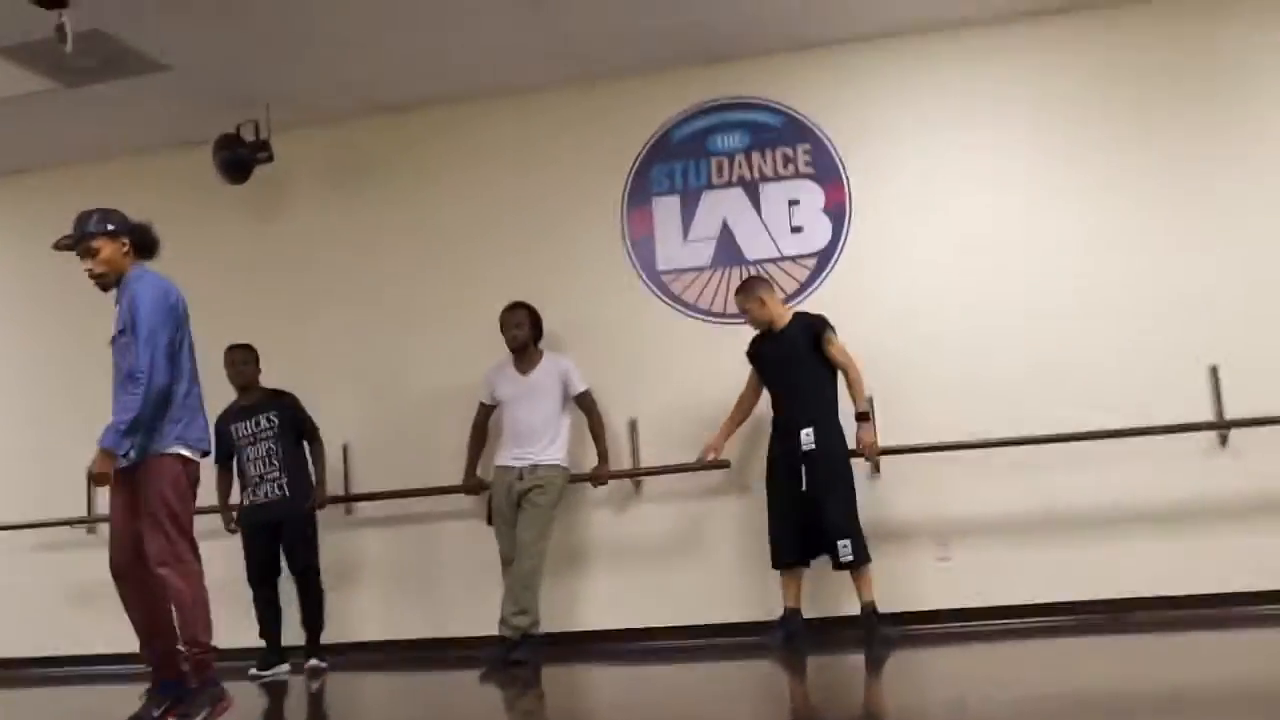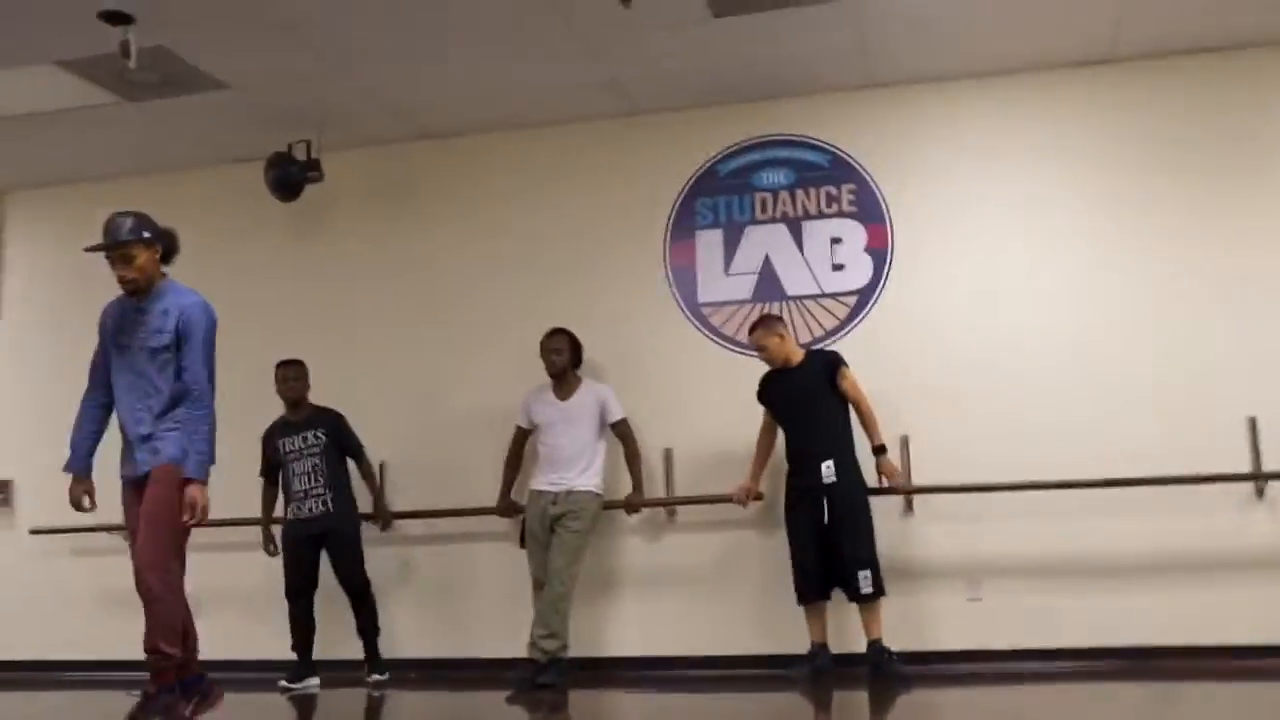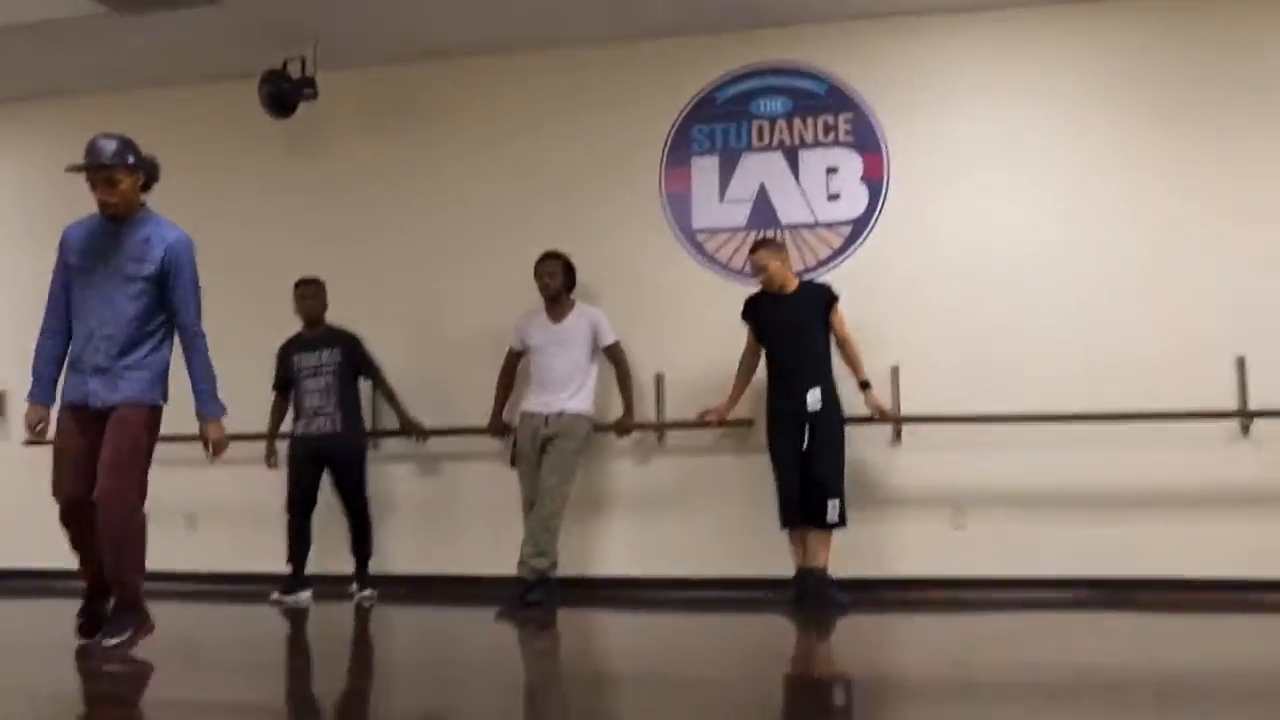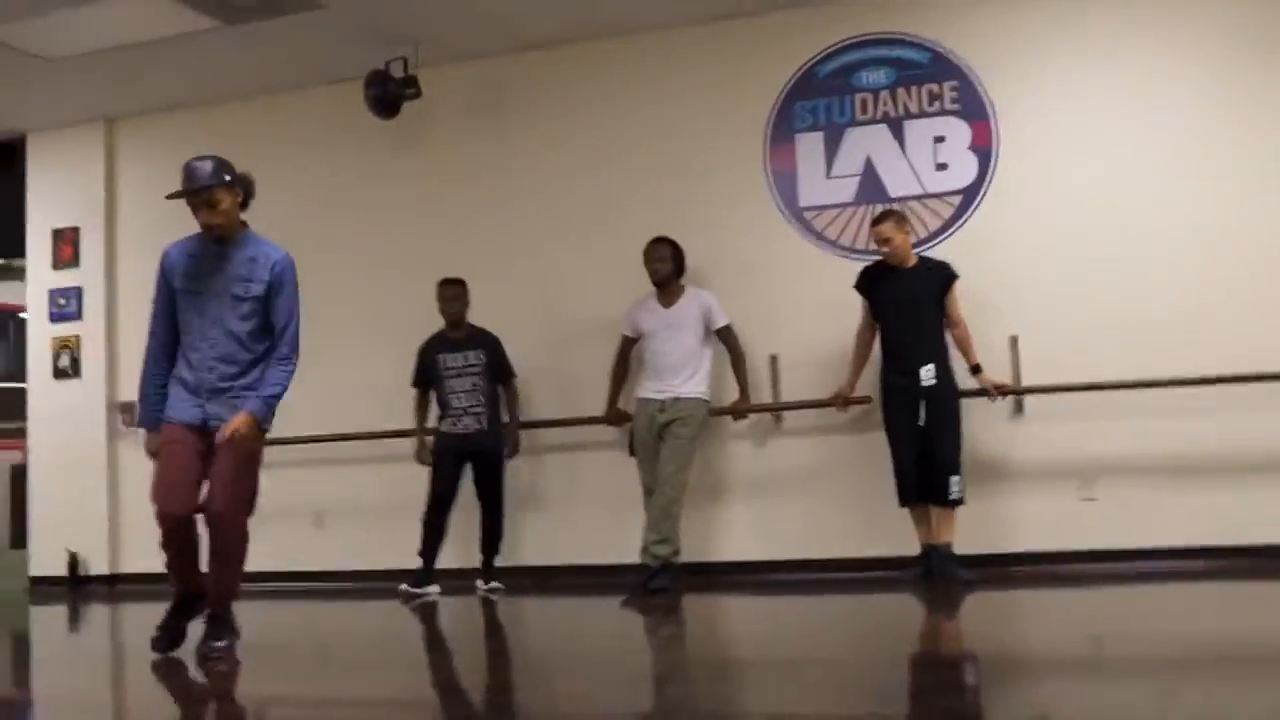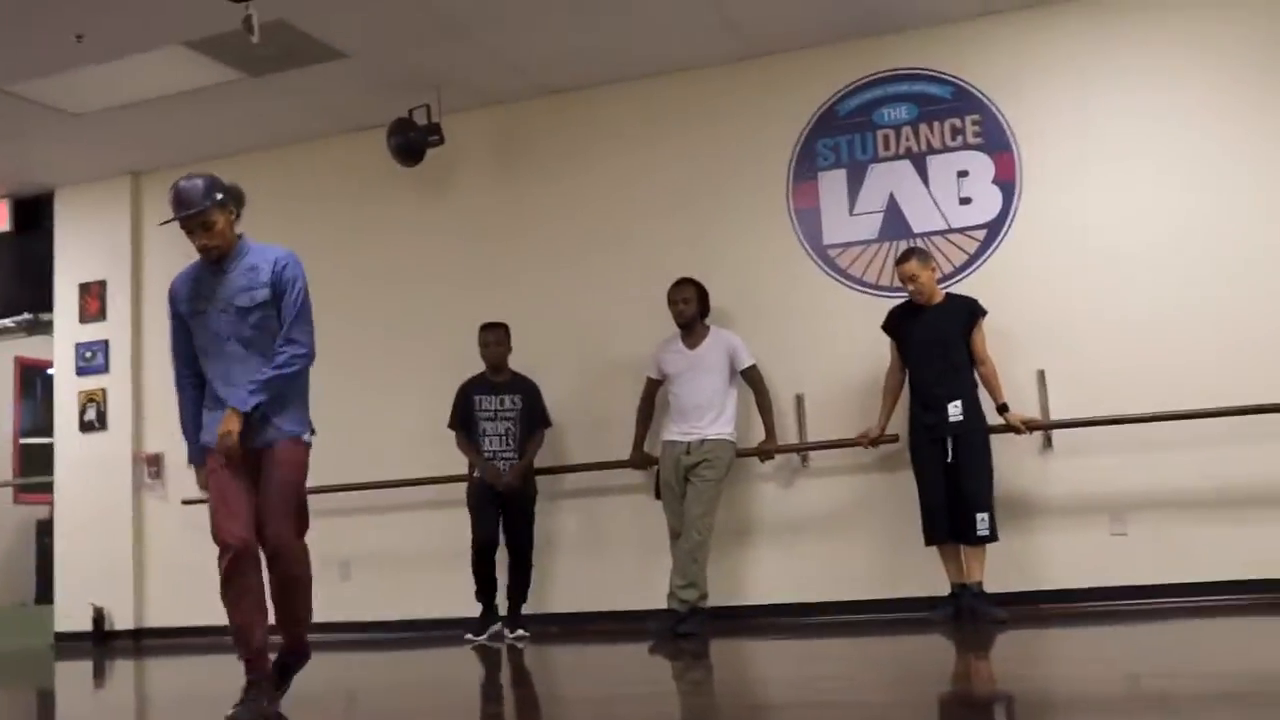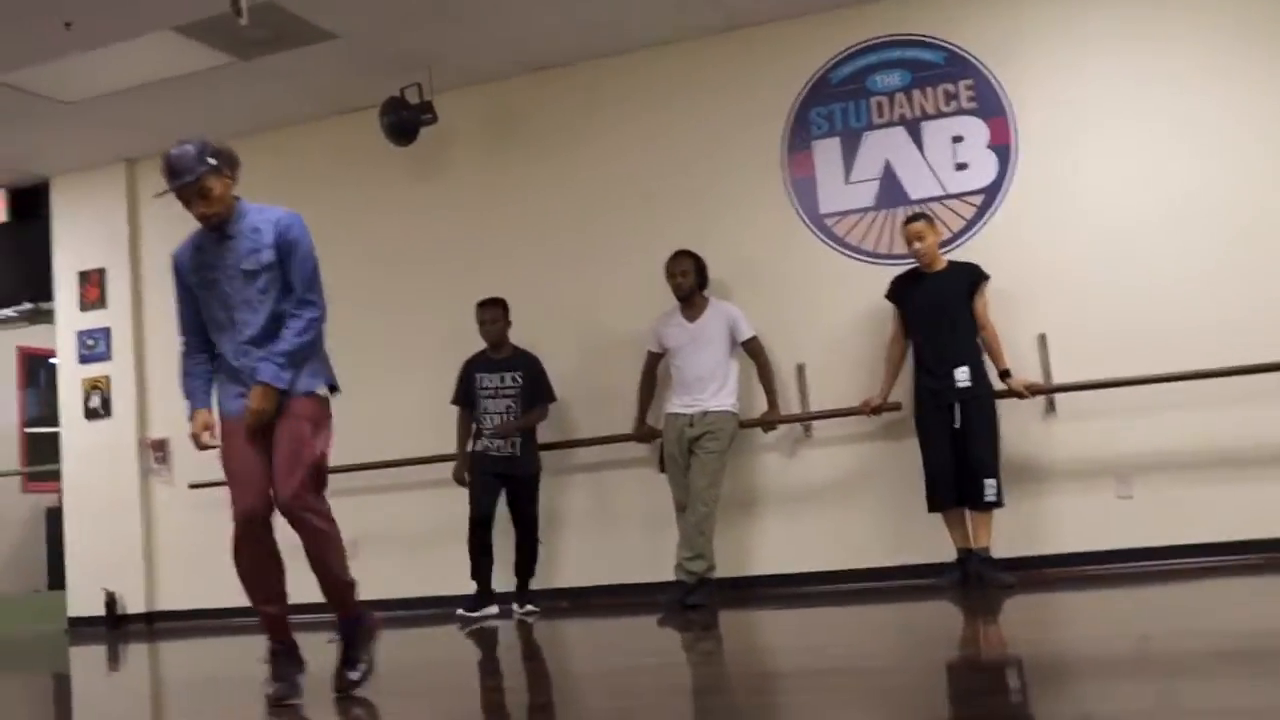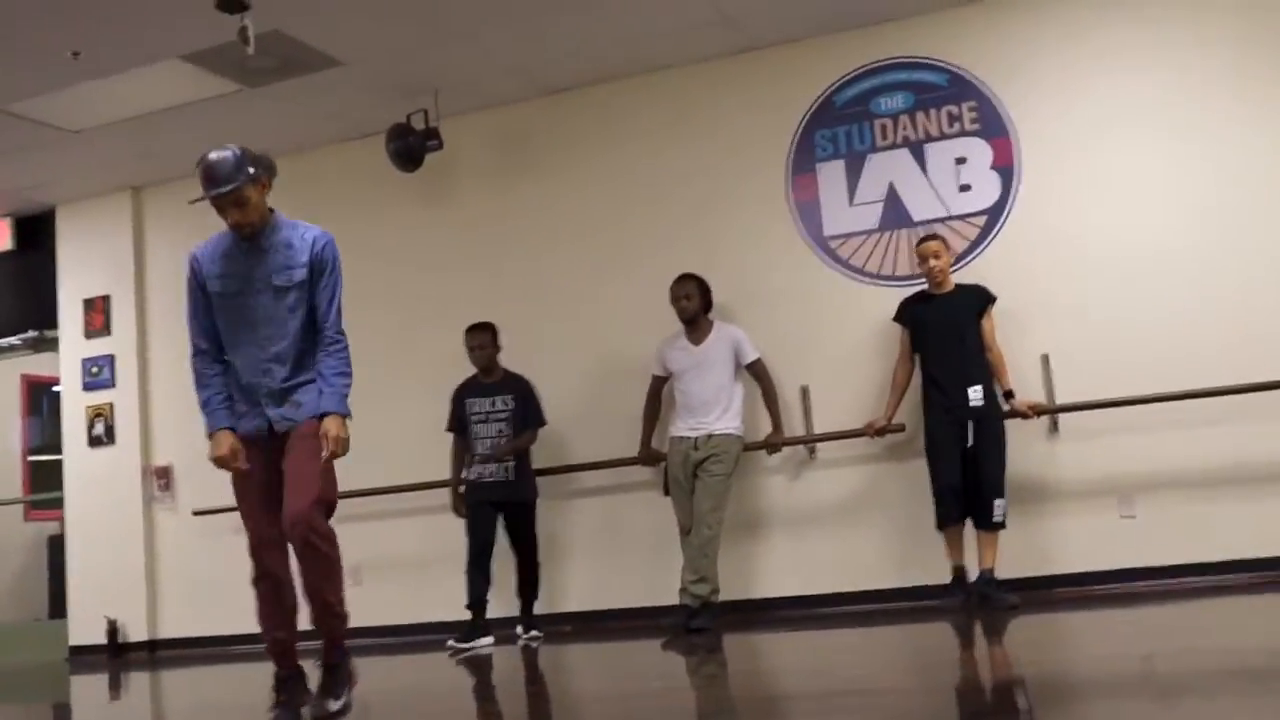
dt=0.3s
person 1, frame 1
left shoulder: (149, 292)
right shoulder: (134, 298)
left elbow: (154, 379)
left wrist: (111, 444)
left hip: (165, 444)
right hip: (140, 450)
left knee: (169, 556)
right knee: (127, 563)
left ankle: (202, 679)
right ankle: (168, 678)
person 1, frame 2
left shoulder: (190, 309)
right shoulder: (113, 315)
left elbow: (199, 397)
right elbow: (97, 395)
left wrist: (200, 477)
right wrist: (78, 465)
left hip: (176, 458)
right hip: (137, 461)
left knee: (156, 568)
right knee: (151, 572)
person 1, frame 3
left shoulder: (170, 244)
right shoulder: (75, 238)
left elbow: (191, 332)
right elbow: (56, 323)
left wrist: (210, 410)
right wrist: (40, 394)
left hip: (135, 392)
right hip: (80, 392)
left knee: (118, 498)
right knee: (71, 497)
left ankle: (131, 608)
right ankle: (98, 592)
person 1, frame 4
left shoulder: (273, 262)
right shoulder: (176, 260)
left elbow: (283, 351)
right elbow: (161, 344)
left wrist: (256, 412)
right wrist: (152, 419)
left hip: (243, 411)
right hip: (184, 409)
left knee: (226, 514)
right knee: (171, 509)
left ankle: (220, 614)
right ankle: (187, 597)
person 1, frame 5
left shoulder: (279, 265)
right shoulder: (183, 289)
left elbow: (299, 350)
right elbow: (188, 376)
left wrist: (244, 408)
right wrist: (196, 449)
left hip: (279, 428)
right hip: (223, 434)
left knee: (282, 542)
right knee: (235, 544)
left ankle: (293, 648)
person 1, frame 6
left shoulder: (281, 227)
right shoulder: (186, 258)
left elbow: (309, 312)
right elbow: (195, 341)
left wrist: (270, 380)
right wrist: (200, 403)
left hip: (296, 385)
right hip: (240, 401)
left knee: (297, 497)
right knee: (249, 518)
left ankle: (353, 621)
right ankle: (284, 650)
person 1, frame 7
left shoulder: (313, 245)
right shoulder: (204, 262)
left elbow: (330, 337)
right elbow: (206, 354)
left wrist: (335, 408)
right wrist: (219, 426)
left hip: (306, 411)
right hip: (246, 423)
left knee: (303, 520)
right knee: (264, 543)
left ankle: (334, 650)
right ankle: (287, 672)
person 2, frame 1
left shoulder: (813, 327)
right shoulder: (760, 347)
left elbow: (850, 370)
right elbow: (750, 396)
left wrist: (864, 422)
right wrist: (721, 437)
left hip: (824, 442)
right hip: (783, 447)
left knee: (841, 525)
right knee: (785, 532)
left ankle: (870, 613)
right ankle: (791, 618)
person 2, frame 2
left shoulder: (827, 363)
right shoulder: (770, 385)
left elbow: (861, 405)
right elbow: (768, 433)
left wrist: (880, 454)
right wrist: (753, 481)
left hip: (842, 476)
right hip: (801, 484)
left knee: (857, 558)
right knee: (808, 566)
left ankle: (877, 648)
right ankle: (818, 651)
person 2, frame 3
left shoulder: (819, 295)
right shoulder: (757, 306)
left elbow: (844, 341)
right elbow: (751, 356)
left wrist: (866, 389)
right wrist: (729, 404)
left hip: (822, 406)
right hip: (782, 410)
left knee: (825, 486)
right knee: (791, 493)
left ankle: (820, 575)
right ankle: (802, 575)
person 2, frame 4
left shoulder: (938, 273)
right shoulder: (871, 278)
left elbow: (956, 324)
right elbow: (867, 331)
left wrist: (978, 372)
right wrist: (850, 383)
left hip: (937, 383)
right hip: (896, 387)
left knee: (943, 463)
right knee: (909, 469)
left ankle: (944, 553)
right ankle: (928, 551)
person 2, frame 5
left shoulder: (965, 308)
right shoulder: (898, 319)
left elbow: (982, 362)
right elbow: (896, 372)
left wrist: (1005, 409)
right wrist: (880, 424)
left hip: (966, 420)
right hip: (924, 427)
left knee: (974, 501)
right knee: (937, 508)
left ankle: (975, 592)
right ankle: (957, 591)
person 2, frame 6
left shoulder: (968, 275)
right shoulder: (902, 286)
left elbow: (985, 328)
right elbow: (899, 340)
left wrist: (1007, 375)
right wrist: (883, 393)
left hip: (972, 387)
right hip: (930, 393)
left knee: (981, 468)
right knee: (941, 474)
left ankle: (982, 557)
right ankle: (964, 555)
person 2, frame 7
left shoulder: (977, 297)
right shoulder: (911, 308)
left elbow: (991, 349)
right elbow: (905, 361)
left wrist: (1011, 396)
right wrist: (888, 414)
left hip: (982, 407)
right hip: (940, 412)
left knee: (988, 489)
right knee: (948, 490)
left ankle: (987, 579)
right ankle: (959, 577)
person 3, frame 1
left shoulder: (561, 367)
right shoulder: (496, 375)
left elbow: (591, 411)
right elbow: (481, 423)
left wrist: (603, 461)
right wrist: (470, 472)
left hip: (546, 470)
right hip: (505, 471)
left knee: (528, 553)
right knee: (510, 556)
left ankle: (513, 635)
right ankle: (524, 635)
person 3, frame 2
left shoulder: (599, 394)
right shoulder: (534, 400)
left elbow: (627, 439)
right elbow: (517, 446)
left wrist: (637, 489)
right wrist: (504, 495)
left hip: (581, 496)
right hip: (540, 496)
left knee: (560, 578)
right knee: (542, 580)
left ankle: (542, 657)
right ankle: (552, 658)
person 3, frame 3
left shoulder: (591, 317)
right shoulder: (528, 322)
left elbow: (619, 362)
right elbow: (509, 368)
left wrist: (628, 412)
right wrist: (496, 415)
left hip: (572, 417)
right hip: (531, 416)
left knee: (550, 498)
right knee: (532, 500)
left ankle: (532, 574)
right ankle: (541, 576)
person 3, frame 4
left shoulder: (702, 301)
right shoulder: (639, 309)
left elbow: (732, 346)
right elbow: (623, 355)
left wrist: (744, 395)
right wrist: (612, 404)
left hip: (688, 403)
right hip: (647, 403)
left knee: (669, 485)
right knee: (653, 487)
left ankle: (655, 561)
right ankle: (663, 560)
person 3, frame 5
left shoulder: (727, 342)
right shoulder: (664, 350)
left elbow: (758, 385)
right elbow: (648, 398)
left wrist: (770, 436)
right wrist: (638, 447)
left hip: (714, 444)
right hip: (673, 445)
left knee: (696, 528)
right knee: (678, 530)
left ankle: (681, 605)
right ankle: (692, 605)
person 3, frame 6
left shoulder: (727, 313)
right shoulder: (664, 323)
left elbow: (759, 356)
right elbow: (649, 371)
left wrist: (773, 406)
right wrist: (640, 421)
left hip: (716, 416)
right hip: (676, 418)
left knee: (702, 500)
right knee: (684, 503)
left ankle: (689, 576)
right ankle: (699, 576)
person 3, frame 7
left shoulder: (731, 336)
right shoulder: (668, 347)
left elbow: (763, 379)
right elbow: (654, 395)
left wrist: (777, 428)
right wrist: (645, 444)
left hip: (721, 439)
right hip: (680, 441)
left knee: (706, 523)
right knee: (688, 526)
left ankle: (693, 600)
right ankle: (705, 599)
person 4, frame 1
left shoulder: (283, 402)
right shoulder: (225, 420)
left elbow: (314, 440)
right elbow: (224, 468)
left wrist: (320, 485)
right wrist: (224, 508)
left hip: (295, 505)
right hip: (254, 512)
left knee: (306, 573)
right knee: (261, 580)
left ankle: (314, 647)
right ankle: (273, 653)
person 4, frame 2
left shoulder: (330, 420)
right shoulder: (273, 435)
left elbow: (360, 459)
right elbow: (270, 483)
left wrist: (378, 501)
right wrist: (265, 526)
left hip: (339, 520)
right hip: (297, 526)
left knee: (357, 585)
right knee: (298, 593)
left ankle: (373, 655)
right ankle: (304, 666)
person 4, frame 3
left shoulder: (345, 342)
right shoulder: (288, 350)
left elbow: (377, 378)
right elbow: (281, 397)
left wrist: (403, 416)
right wrist: (271, 439)
left hip: (346, 439)
right hip: (304, 442)
left knee: (356, 507)
right knee: (298, 508)
left ankle: (362, 575)
right ankle: (297, 579)
person 4, frame 4
left shoulder: (488, 342)
right shoulder: (431, 348)
left elbow: (509, 386)
right elbow: (422, 394)
left wrist: (513, 429)
right wrist: (421, 437)
left hip: (489, 438)
right hip: (448, 439)
left knee: (492, 503)
right knee: (438, 502)
left ankle: (488, 569)
right ankle: (427, 572)
person 4, frame 5
left shoulder: (526, 388)
right shoulder: (469, 390)
left elbow: (538, 434)
right elbow: (461, 436)
left wrist: (519, 469)
right wrist: (484, 466)
left hip: (519, 483)
right hip: (482, 482)
left knee: (521, 550)
right knee: (483, 545)
left ankle: (514, 615)
right ankle: (488, 612)
person 4, frame 6
left shoulder: (528, 363)
right shoulder: (471, 367)
left elbow: (543, 409)
right elbow: (465, 413)
left wrist: (514, 426)
right wrist: (460, 457)
left hip: (522, 461)
right hip: (483, 460)
left knee: (526, 526)
right knee: (480, 521)
left ankle: (523, 592)
right ankle: (484, 594)
person 4, frame 7
left shoulder: (519, 386)
right shoulder: (463, 393)
left elbow: (532, 433)
right elbow: (459, 442)
left wrist: (505, 449)
right wrist: (455, 487)
left hip: (517, 486)
right hip: (479, 489)
left knee: (526, 551)
right knee: (478, 552)
left ankle: (527, 616)
right ankle: (478, 624)
